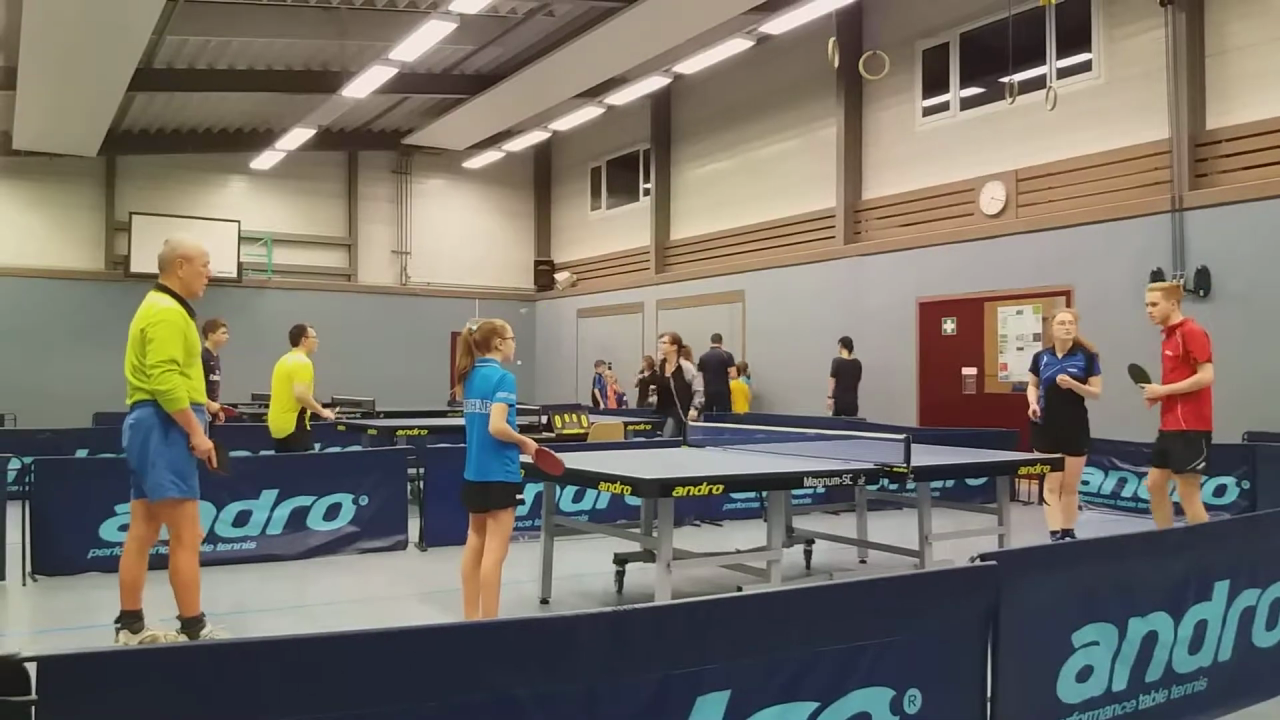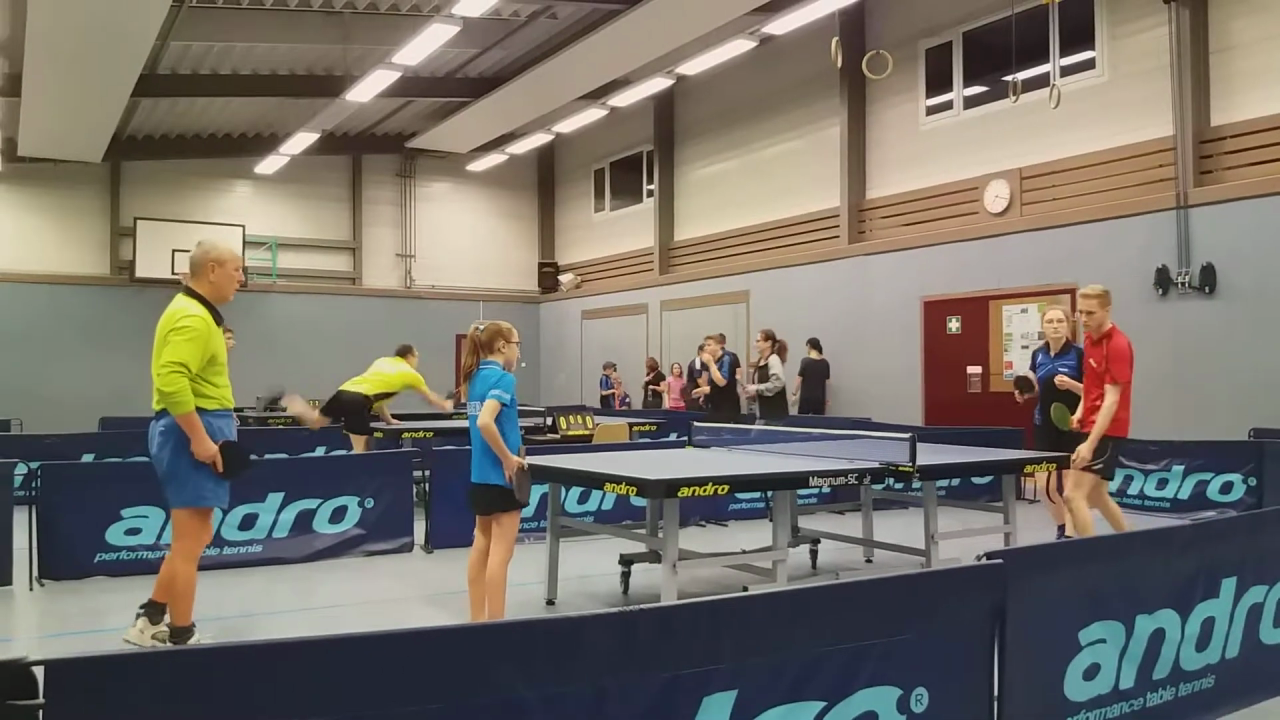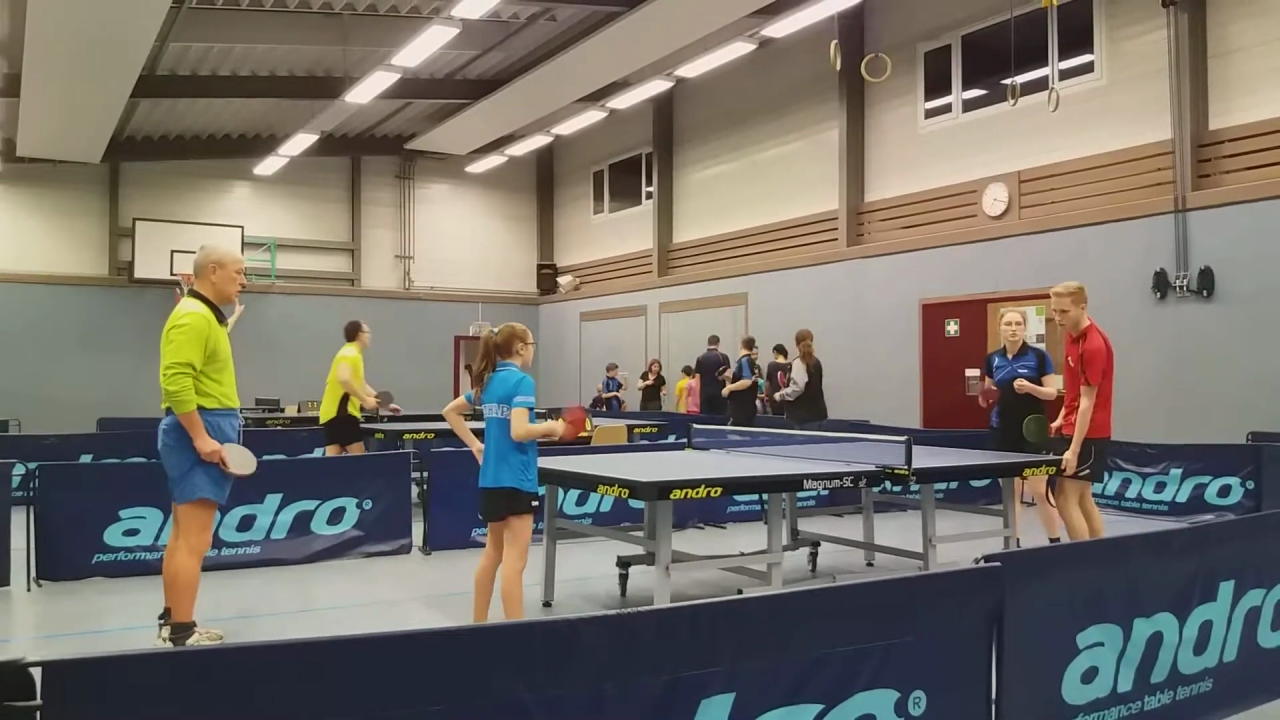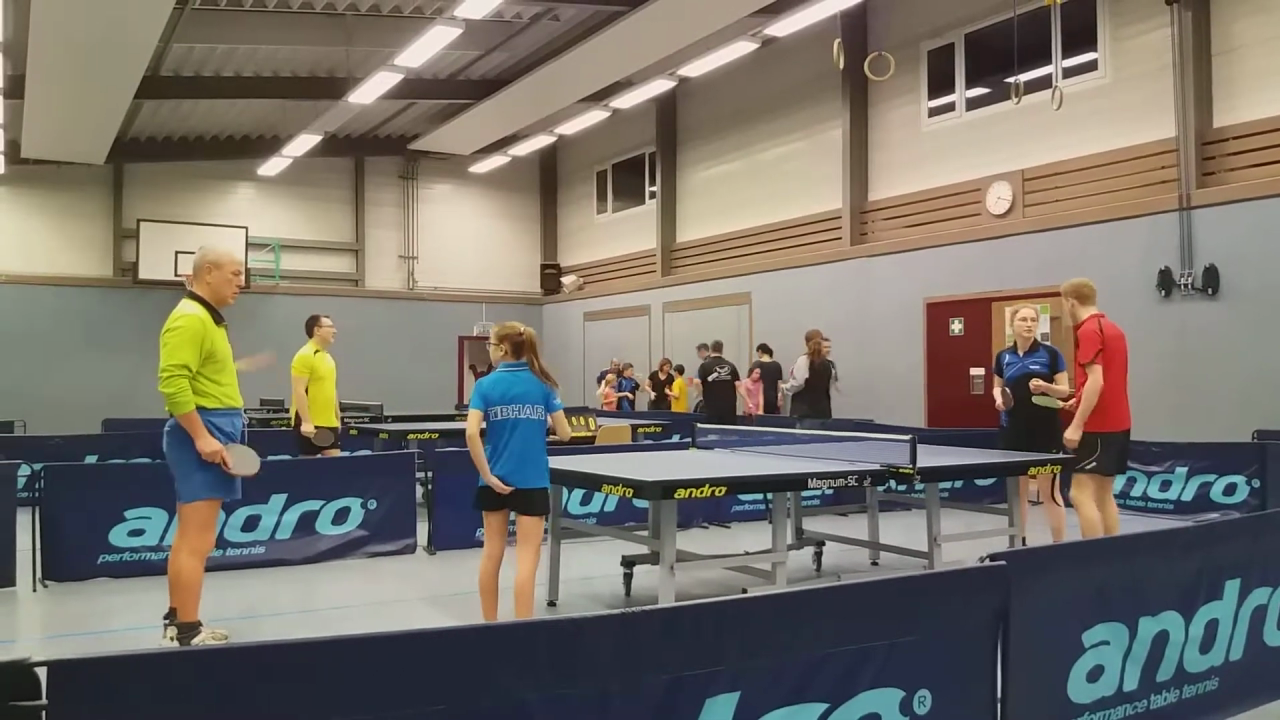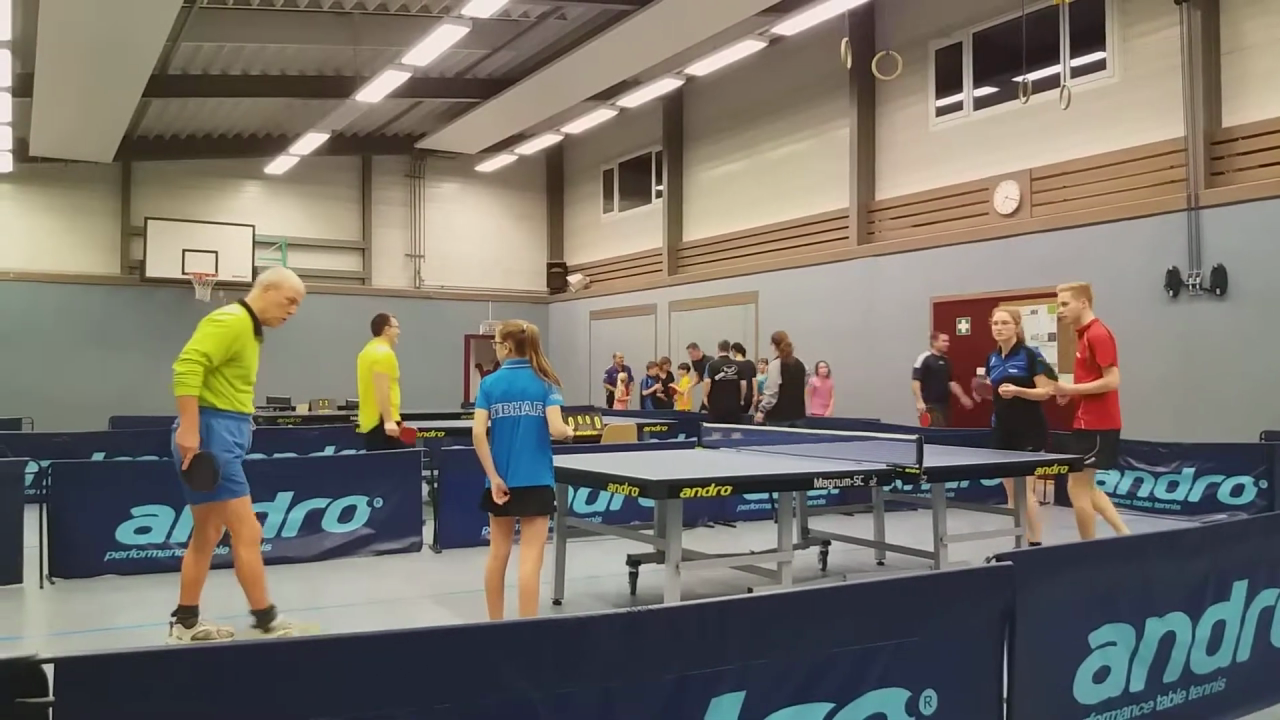
dt=1s
person 1, frame 1
left shoulder: (158, 307)
right shoulder: (167, 312)
right elbow: (165, 381)
left wrist: (193, 426)
right wrist: (197, 433)
left hip: (151, 426)
right hip: (166, 427)
left knee: (142, 533)
right knee: (186, 536)
left ankle: (130, 627)
right ankle: (193, 629)
person 1, frame 2
left shoulder: (192, 311)
right shoulder: (193, 319)
right elbow: (172, 382)
right wrist: (200, 438)
left hip: (197, 431)
right hip: (194, 433)
left knee: (192, 538)
right knee: (189, 544)
left ankle: (150, 618)
right ankle: (181, 638)
person 1, frame 3
left shoulder: (204, 315)
right shoulder: (194, 316)
right elbow: (176, 380)
right wrist: (201, 438)
left hip: (206, 430)
right hip: (199, 432)
left knee: (182, 536)
right knee: (195, 541)
left ankle: (171, 623)
right ankle: (181, 635)
person 1, frame 4
left shoulder: (208, 318)
right shoulder: (190, 318)
right elbow: (172, 382)
right wrist: (202, 438)
left hip: (212, 431)
right hip: (203, 433)
left knee: (188, 538)
right knee: (198, 541)
left ankle: (177, 623)
right ankle: (188, 634)
person 1, frame 5
left shoulder: (248, 329)
right shoulder: (230, 321)
right elbow: (187, 367)
right wrist: (188, 429)
left hip: (223, 435)
right hip: (212, 435)
left knee: (207, 535)
right knee: (246, 532)
left ankle: (185, 622)
right ankle: (266, 620)
person 2, frame 1
left shoulder: (470, 377)
right shoulder: (503, 378)
right elbow: (497, 427)
left wrist: (515, 441)
right wrist: (524, 441)
left hip: (474, 473)
right hip: (500, 474)
left knee: (474, 545)
right knee: (494, 551)
left ankle: (471, 617)
right ankle: (488, 621)
person 2, frame 2
left shoulder: (475, 377)
right shoulder: (502, 378)
right elbow: (485, 422)
right wrist: (508, 458)
left hip: (480, 475)
right hip: (501, 477)
left knee: (481, 546)
right knee: (500, 553)
left ankle: (478, 619)
right ankle: (495, 625)
person 2, frame 3
left shoulder: (487, 382)
right shoulder: (522, 381)
left elbow: (450, 412)
right elbow: (520, 432)
left wrist: (476, 446)
right wrist: (551, 428)
left hip: (491, 479)
right hip: (516, 480)
left knee: (493, 553)
right knee: (514, 562)
left ankle: (479, 623)
person 2, frame 4
left shoulder: (485, 385)
right shoulder: (542, 384)
left elbow: (472, 434)
right elbow: (564, 434)
left wrist: (487, 475)
right wrist: (545, 421)
left hip: (496, 479)
right hip: (532, 481)
left knee: (491, 554)
right knee: (527, 559)
left ankle: (490, 624)
person 2, frame 5
left shoulder: (489, 383)
right shoulder: (544, 382)
left elbow: (478, 433)
right elbow: (556, 430)
left wrist: (494, 478)
right wrist: (569, 431)
left hip: (501, 480)
right hip: (536, 480)
left knee: (498, 553)
right knee: (530, 558)
left ankle: (495, 623)
person 3, frame 1
left shoulder: (1192, 332)
right shoulder: (1169, 336)
left elbow: (1206, 377)
left wrist: (1164, 390)
right wrist: (1159, 394)
left hip: (1190, 426)
right hip: (1171, 424)
left knee: (1188, 494)
right knee: (1154, 486)
person 3, frame 2
left shoulder: (1118, 346)
right shoulder: (1089, 339)
left elbow: (1111, 399)
left wrist: (1090, 443)
right wrist: (1079, 412)
left hip: (1104, 432)
right hip: (1089, 427)
left knee: (1074, 495)
right knee: (1097, 494)
person 3, frame 3
left shoulder: (1094, 345)
right shoulder: (1073, 335)
left elbow: (1088, 402)
left wrist: (1074, 450)
right wrist: (1061, 418)
left hip: (1087, 434)
right hip: (1074, 428)
left knee: (1066, 500)
right knee: (1082, 498)
person 3, frame 4
left shoulder: (1088, 331)
right shoulder: (1113, 329)
left elbow: (1096, 381)
left wrist: (1076, 425)
right wrist: (1080, 401)
left hip: (1097, 426)
right hip: (1118, 424)
left knee: (1081, 495)
right knee: (1103, 495)
person 3, frame 5
left shoulder: (1097, 335)
right shoulder: (1088, 334)
left elbow: (1113, 381)
left wrist: (1071, 389)
right wrist: (1070, 392)
left hip: (1094, 424)
right hip: (1100, 422)
left knee: (1077, 489)
right knee: (1086, 488)
right ankle: (1124, 534)
person 4, frame 1
left shoulder: (1086, 357)
right shoulder: (1040, 357)
left elbow: (1096, 392)
right elbow: (1032, 386)
left wrist: (1072, 384)
right wrist: (1033, 404)
left hip: (1075, 428)
right hip: (1045, 428)
left knee: (1071, 486)
right knee: (1051, 484)
left ankle: (1069, 533)
right ankle: (1055, 535)
person 4, frame 2
left shoulder: (1079, 355)
right shoulder: (1038, 355)
left wrist: (1071, 385)
right wrist: (1025, 394)
right hip: (1044, 427)
right knee: (1046, 486)
left ankle: (1069, 537)
right ankle: (1061, 528)
person 4, frame 3
left shoulder: (1038, 356)
right shoulder: (992, 359)
left elbow: (1052, 392)
left wrist: (1030, 387)
right wrist: (986, 397)
right hip: (1003, 431)
left knee: (1040, 491)
left ankle: (1055, 542)
person 4, frame 4
left shoulder: (1050, 353)
right shoulder: (1003, 357)
left elbow: (1064, 390)
left wrist: (1045, 387)
right wrist: (999, 398)
left hip: (1044, 429)
right hip: (1013, 430)
left knee: (1049, 491)
right knee: (1017, 491)
left ankle: (1058, 545)
person 4, frame 5
left shoulder: (1031, 355)
right shoulder: (992, 359)
left elbow: (1045, 392)
left wrist: (1016, 390)
left hip: (1029, 431)
right hip: (1003, 431)
left knee: (1024, 490)
right knee: (1011, 492)
left ankle: (1035, 544)
